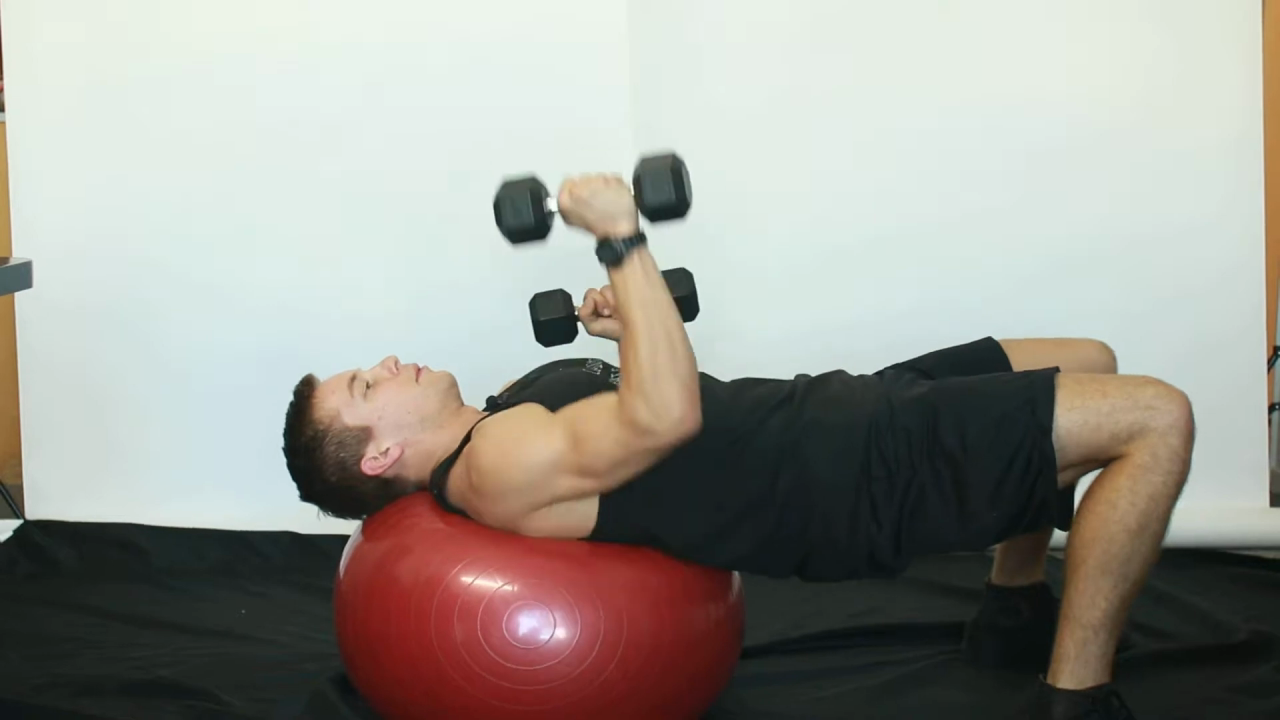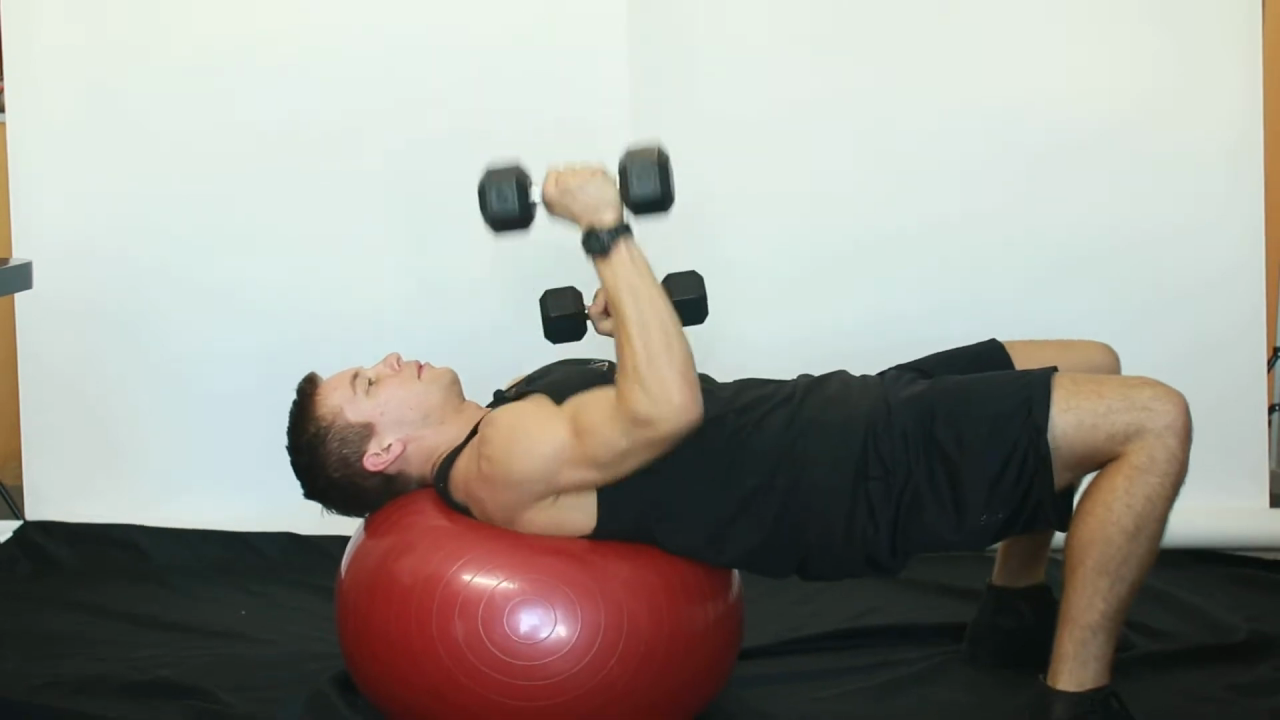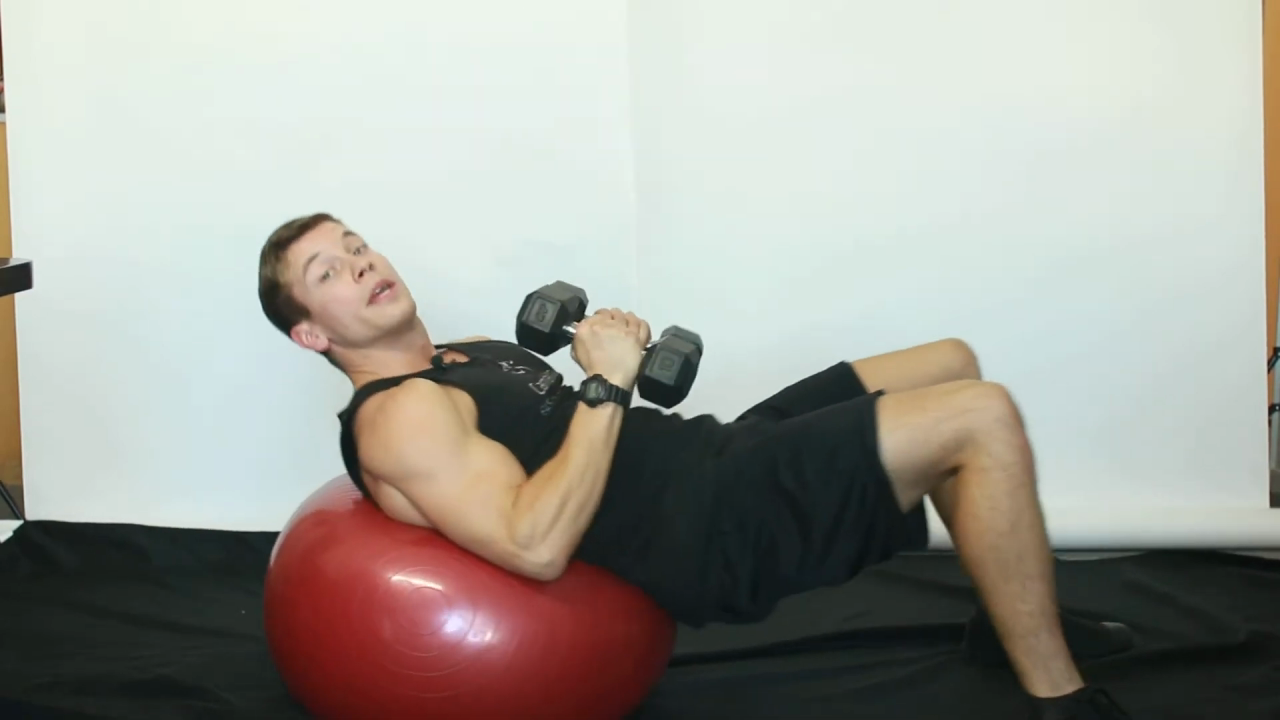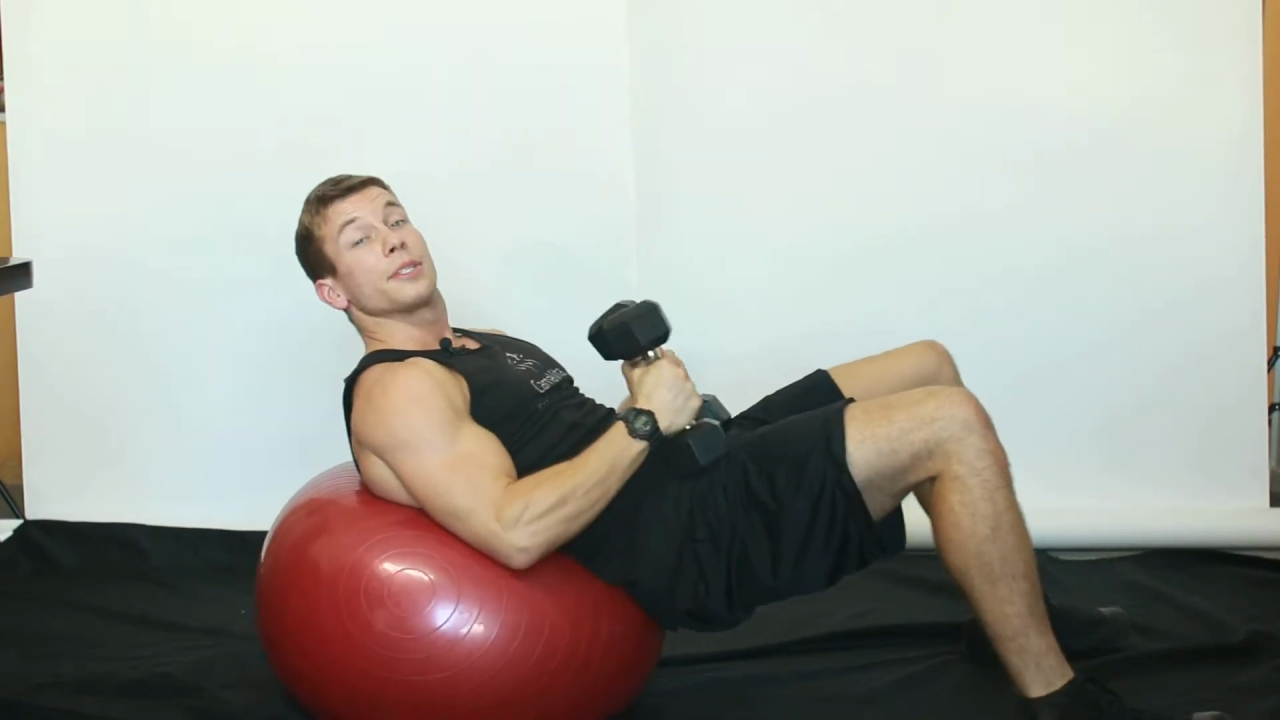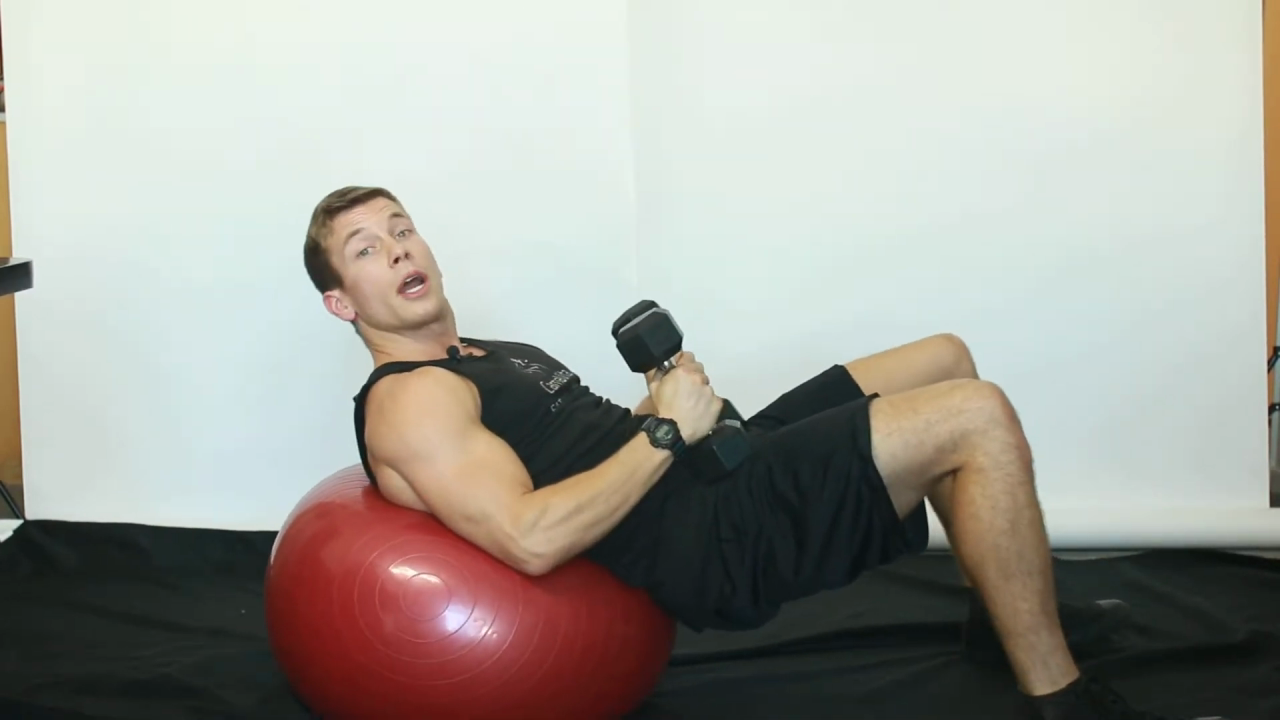
dt=1s
person 1, frame 1
left shoulder: (505, 435)
right shoulder: (499, 469)
right elbow: (668, 416)
left wrist: (633, 339)
right wrist: (620, 237)
left hip: (835, 422)
right hip: (849, 487)
left knee: (1088, 366)
right knee: (1155, 419)
left ankle: (1016, 612)
person 1, frame 2
left shoulder: (501, 424)
right shoulder: (498, 465)
right elbow: (670, 408)
left wrist: (628, 292)
right wrist: (606, 228)
left hip: (837, 422)
right hip: (852, 478)
left knee: (1093, 365)
right knee: (1151, 419)
left ankle: (1015, 614)
person 1, frame 3
left shoulder: (460, 358)
right shoulder: (397, 419)
right elbow: (537, 544)
left wrist: (613, 367)
right wrist: (605, 388)
left hip: (711, 462)
right hip: (715, 533)
left knee: (948, 364)
right knee: (982, 416)
left ankle: (1015, 617)
person 1, frame 4
left shoulder: (476, 348)
right shoulder: (398, 393)
right elbow: (518, 531)
left wrist: (644, 398)
right wrist: (645, 422)
left hip: (699, 479)
right hip: (692, 536)
left knee: (929, 367)
right knee: (954, 425)
left ankle: (1012, 606)
person 1, frame 5
left shoulder: (486, 357)
right shoulder: (408, 401)
right elbow: (534, 537)
left wrist: (657, 402)
right wrist: (664, 432)
left hip: (714, 474)
right hip: (710, 535)
left knee: (946, 359)
right knee: (979, 419)
left ankle: (1006, 614)
